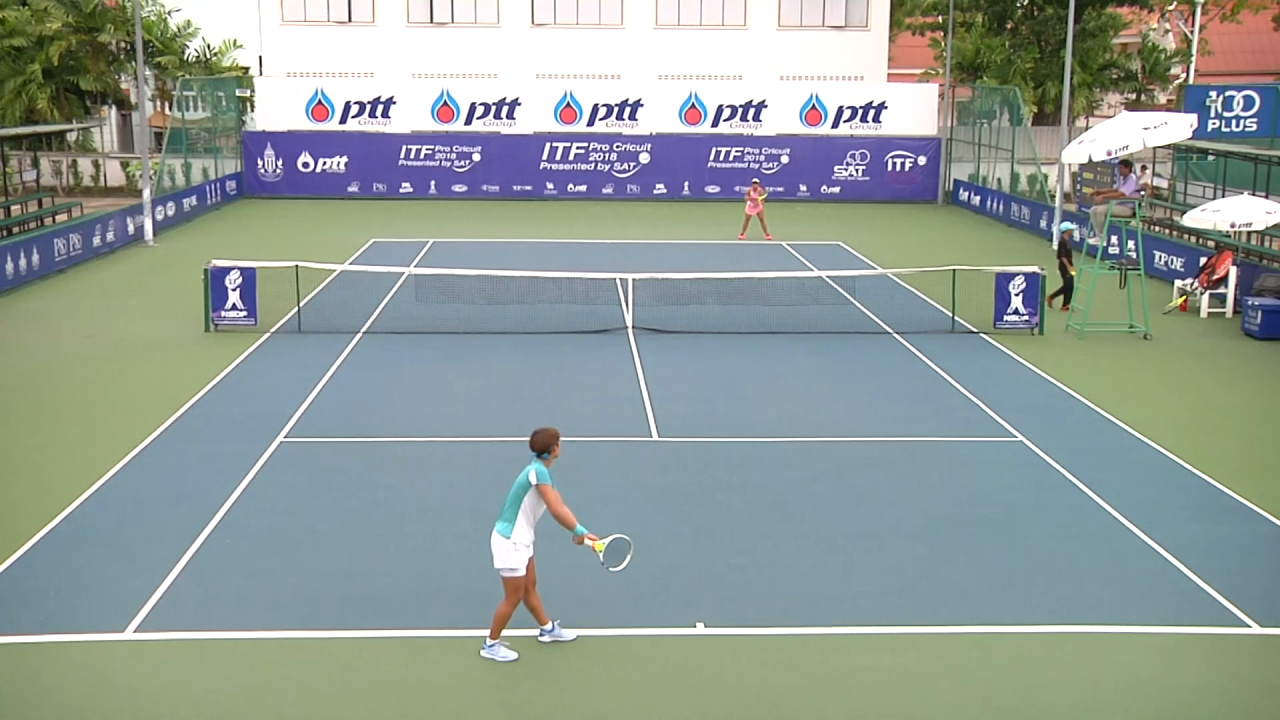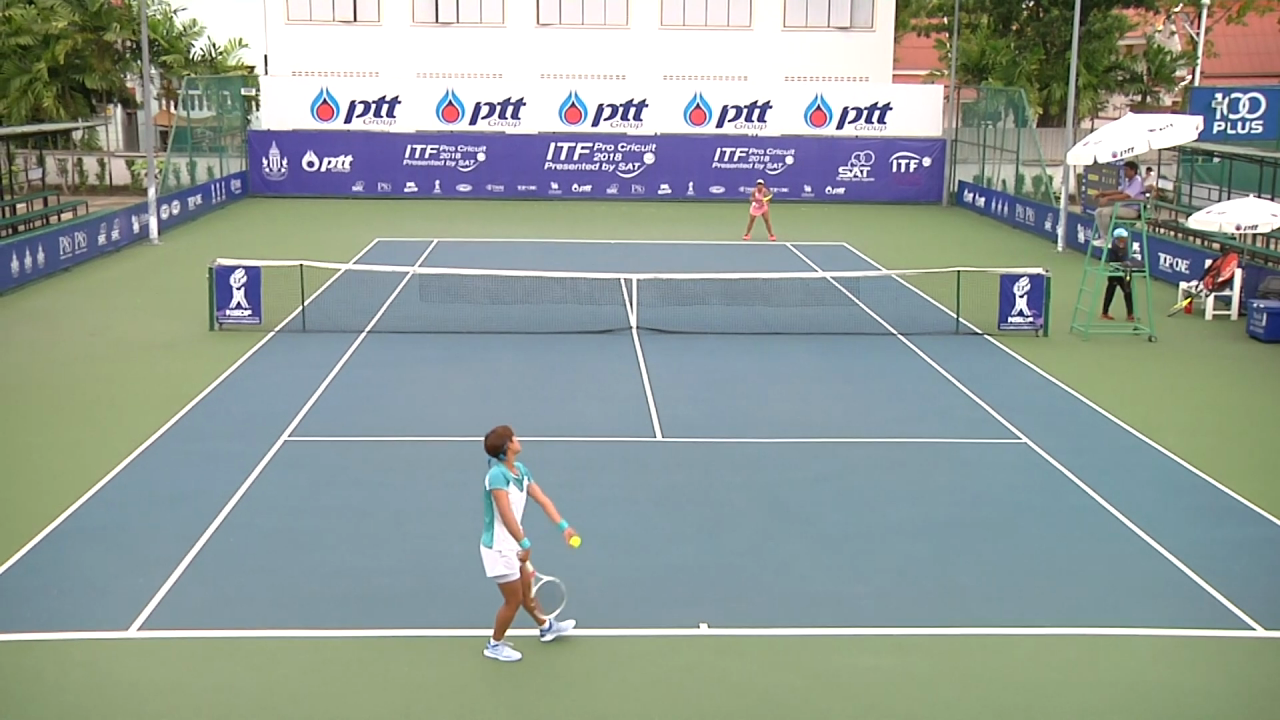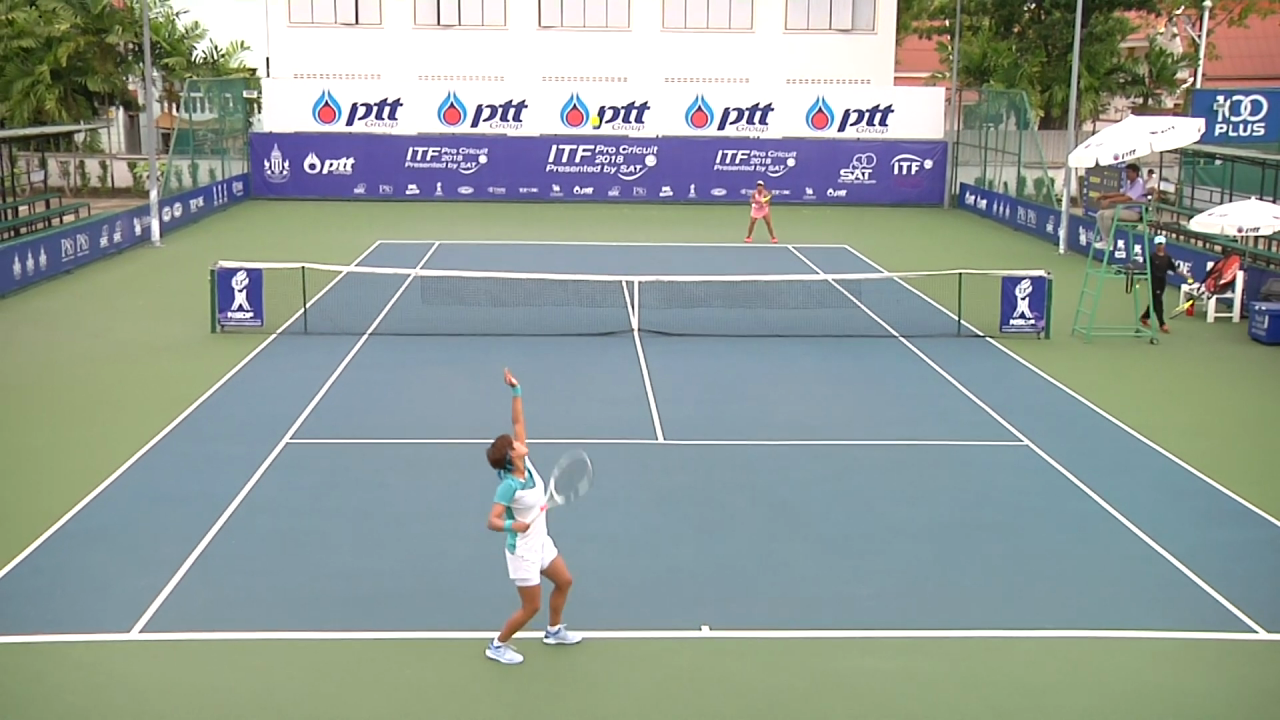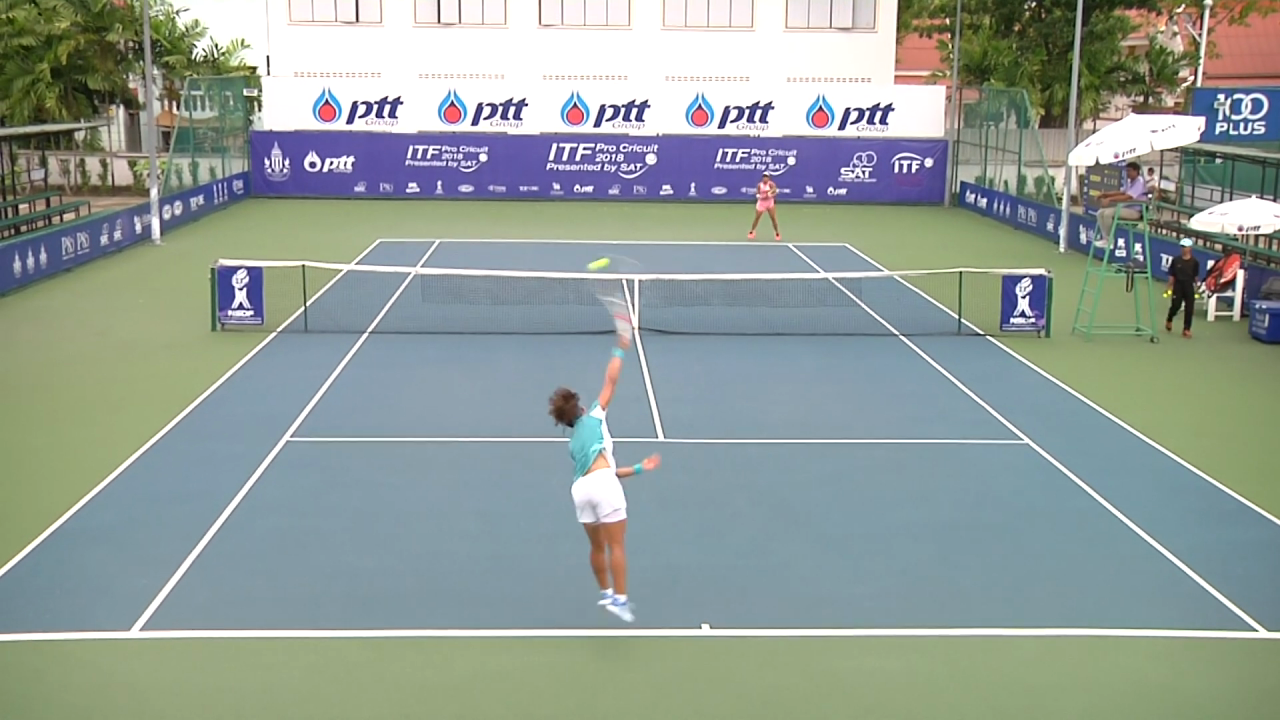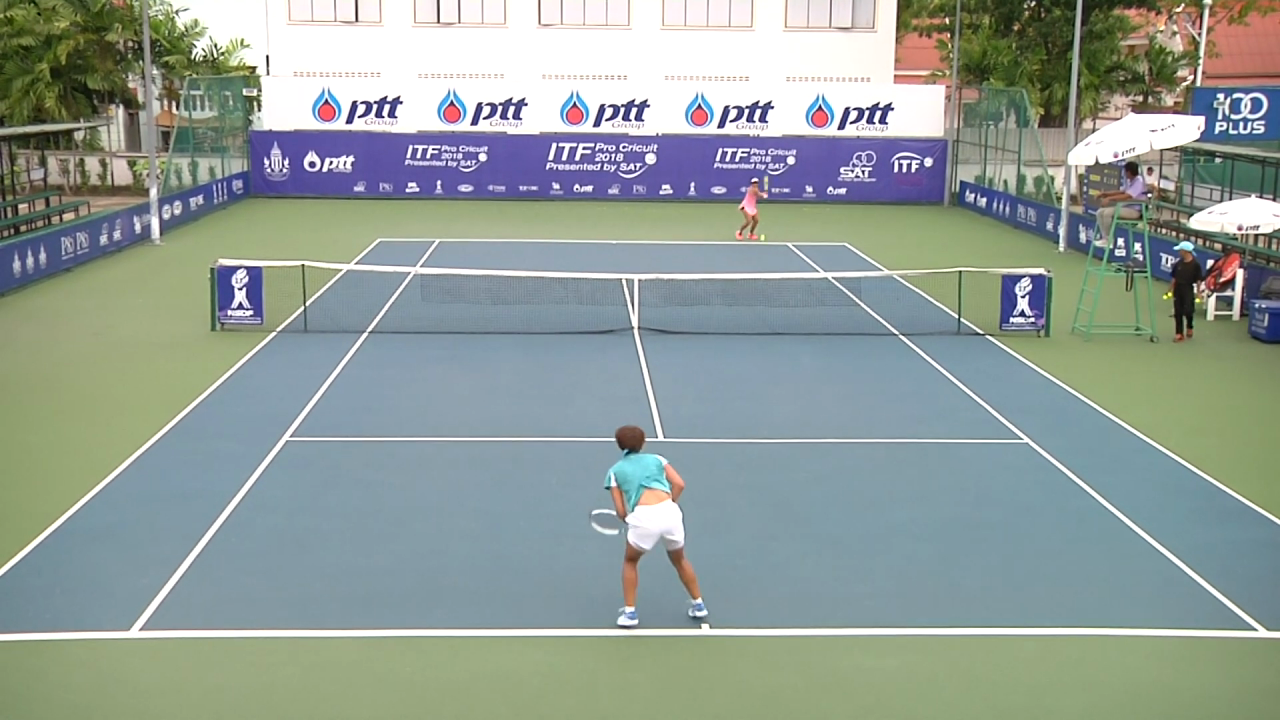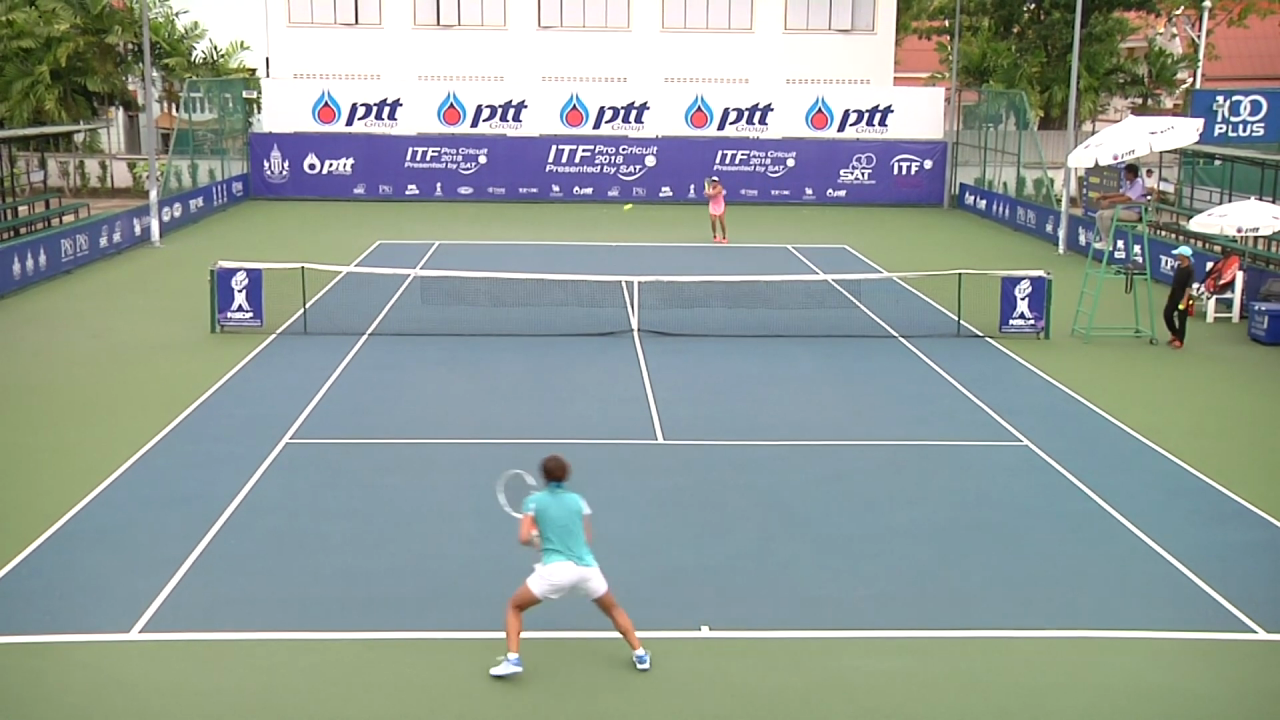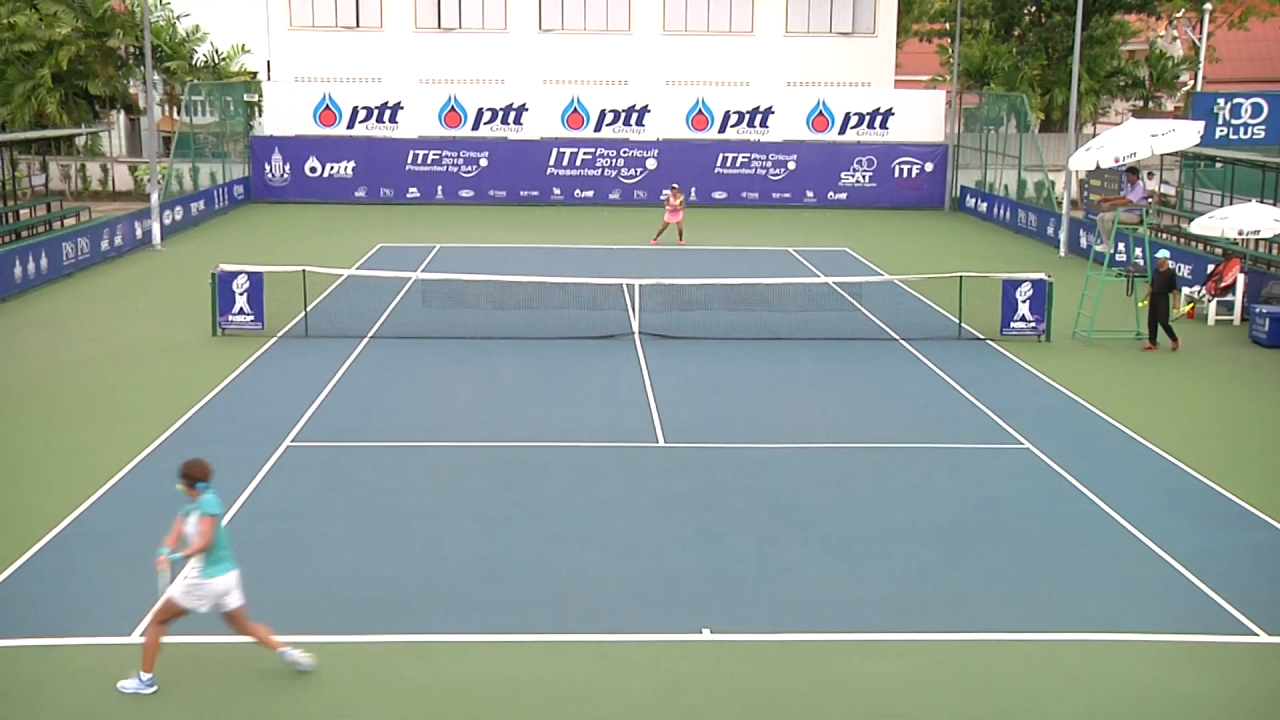
dt=0.7s
person 1, frame 1
left shoulder: (544, 473)
right shoulder: (537, 471)
left elbow: (561, 506)
right elbow: (555, 510)
left wrist: (583, 532)
right wrist: (578, 532)
left hip: (521, 539)
right hip: (510, 541)
left knee: (530, 587)
right knee: (514, 596)
left ankle: (548, 629)
right ankle: (491, 645)
person 1, frame 2
left shoulder: (520, 470)
right shoulder: (496, 475)
left elbow: (542, 499)
right elbow: (507, 516)
left wrist: (563, 526)
right wrist: (525, 545)
left hip: (511, 545)
right hip: (498, 549)
left knee: (526, 589)
right knee: (513, 600)
left ankle: (546, 627)
right ankle: (494, 645)
person 1, frame 3
left shoulder: (525, 464)
right shoulder: (508, 487)
left elbow: (518, 423)
right elbow: (492, 522)
left wrist: (515, 391)
right wrist: (513, 523)
left hip: (541, 544)
right hip: (522, 552)
left knee: (564, 582)
right knee: (531, 606)
left ankle: (554, 631)
right ankle: (498, 646)
person 1, frame 4
left shoulder: (575, 444)
right shoulder: (592, 417)
right elbow: (610, 380)
left wrist: (639, 469)
right wrist: (619, 351)
left hip: (581, 491)
right hip: (603, 486)
left knee: (597, 547)
right knee: (616, 546)
left ankle: (607, 593)
right ankle: (619, 599)
person 1, frame 5
left shoulder: (615, 471)
right shoulder: (656, 459)
left elbow: (621, 512)
right elbow: (680, 485)
left wrist: (630, 518)
left hip: (644, 520)
right hip: (671, 516)
left knee: (630, 561)
right knee: (679, 561)
left ankle: (629, 612)
right ankle: (697, 604)
person 1, frame 6
left shoulder: (534, 501)
right shoulder: (577, 500)
left elbow: (524, 538)
right elbow: (586, 539)
left wrist: (536, 536)
left hip: (554, 569)
right hip: (585, 567)
left knee: (514, 608)
right knee: (613, 609)
left ankle: (513, 660)
right ankle: (640, 654)
person 1, frame 7
left shoulder: (208, 501)
right shoulder: (190, 510)
left elbow: (205, 543)
right elbow: (174, 537)
left wrist: (174, 557)
right wrist: (165, 555)
left hip: (205, 580)
right hip: (227, 576)
left knee: (157, 622)
right knee: (245, 626)
left ankle: (146, 678)
right ankle: (288, 652)
